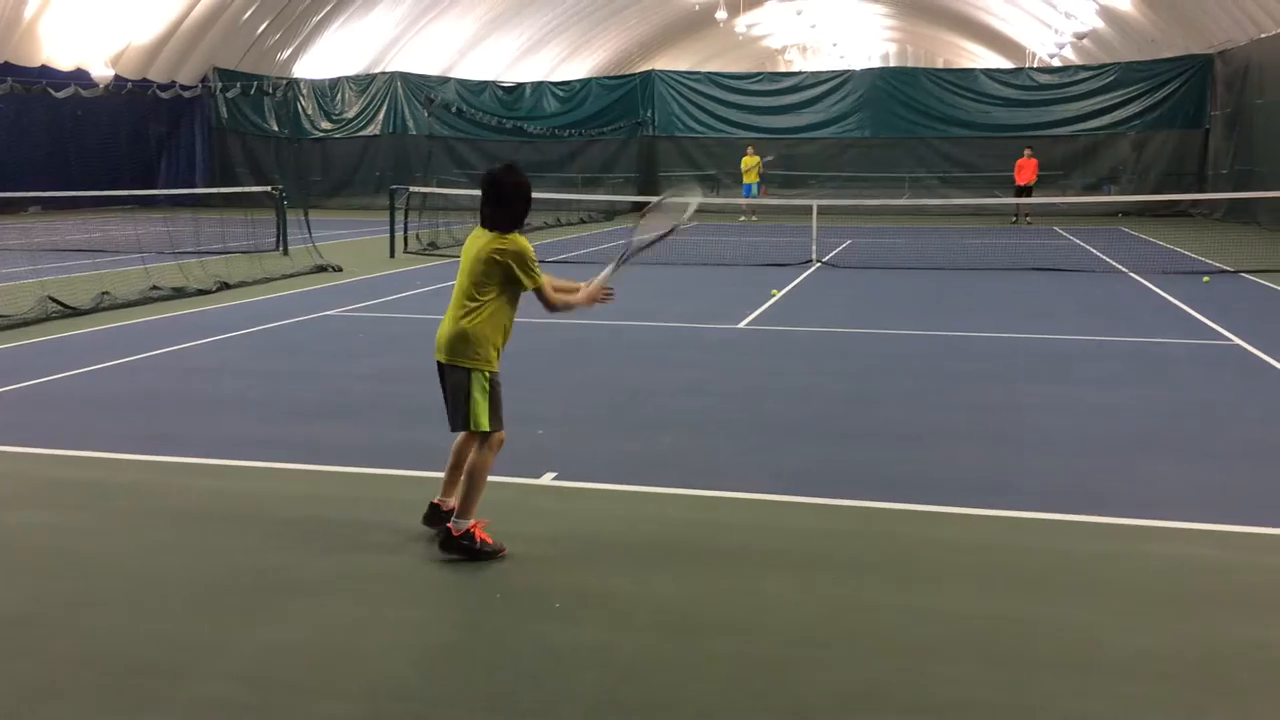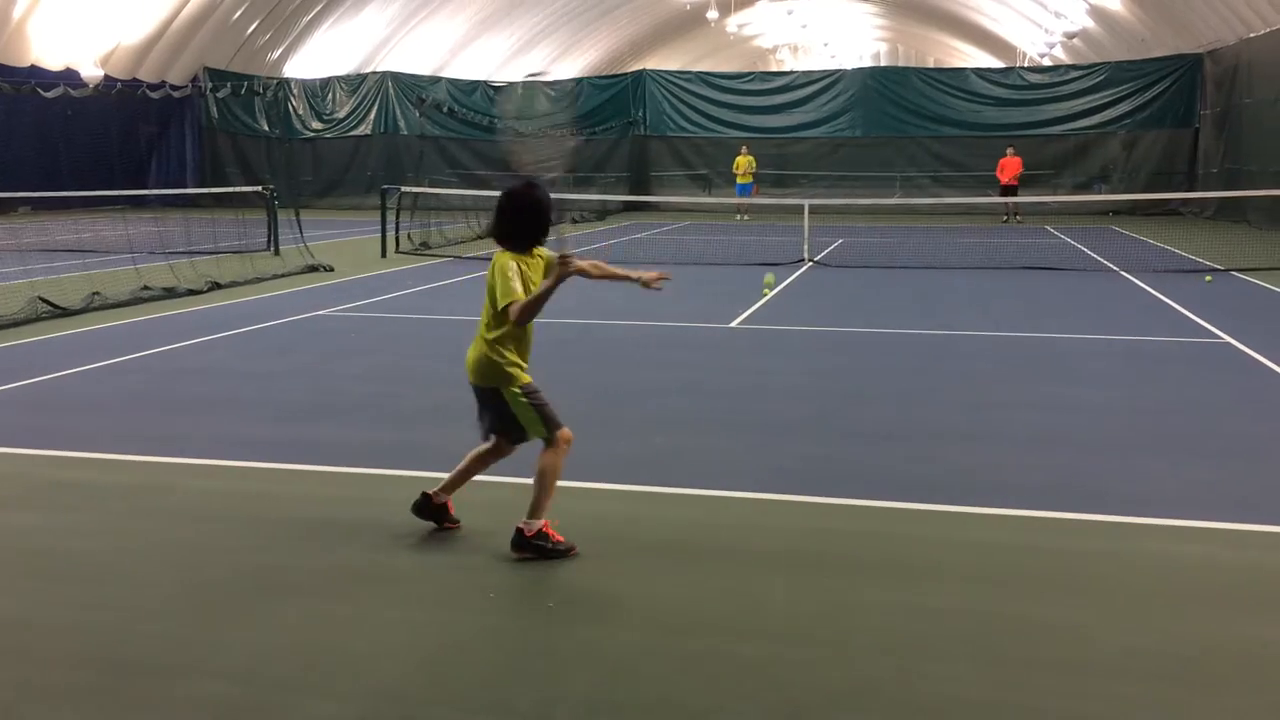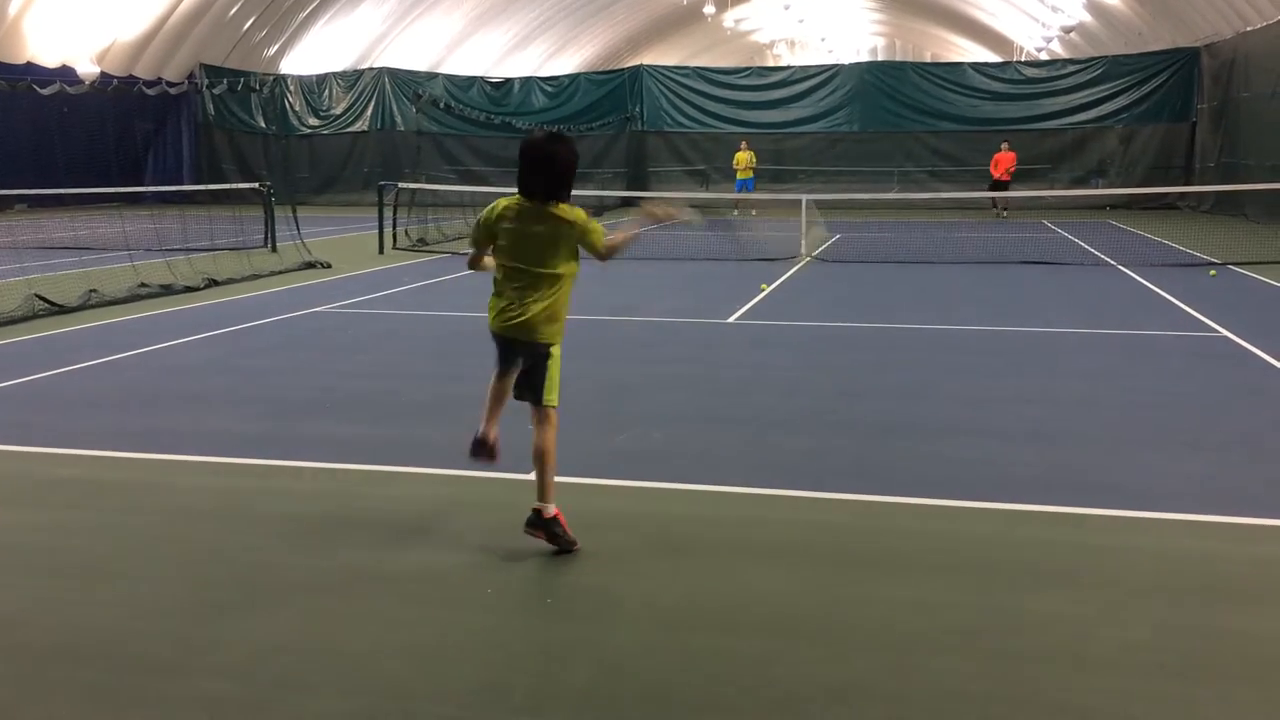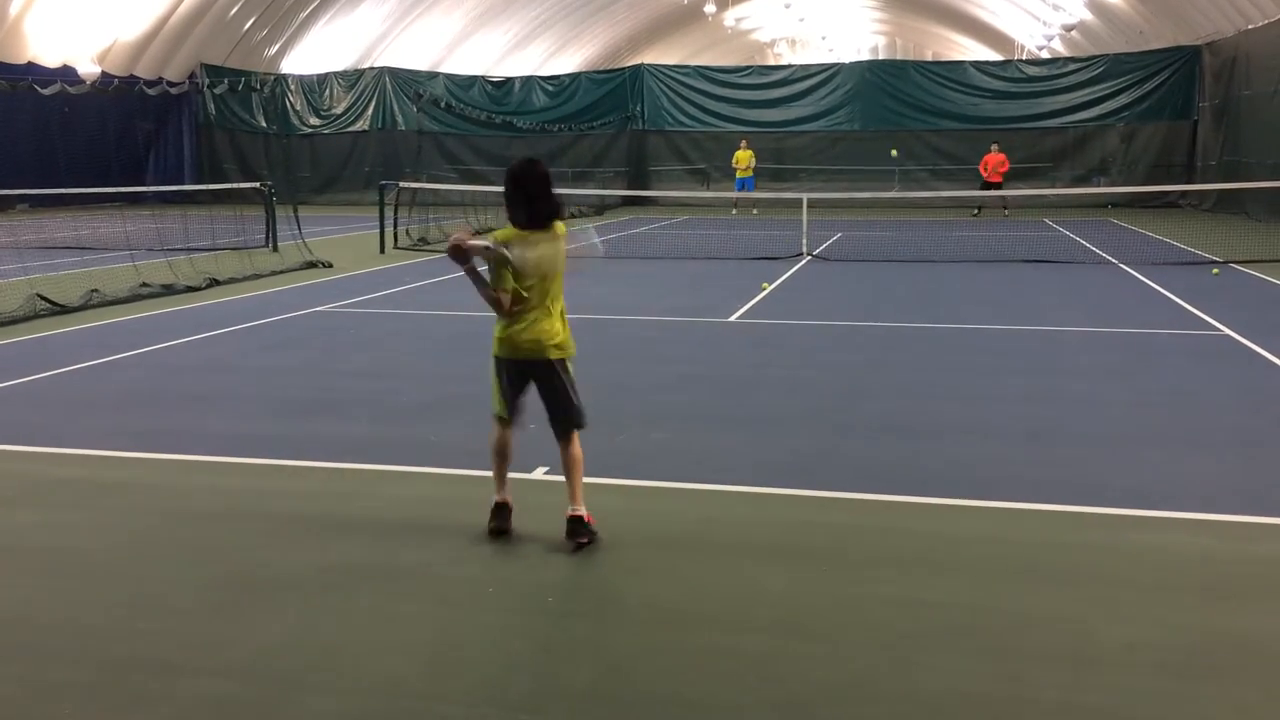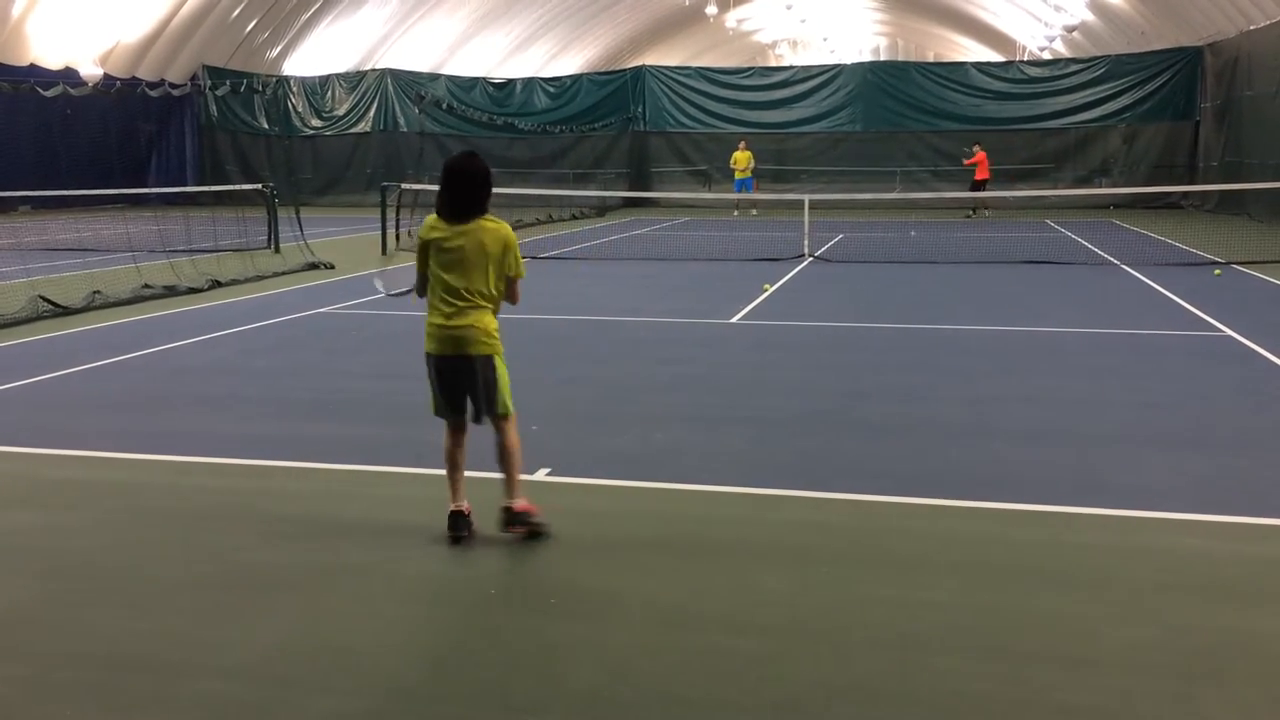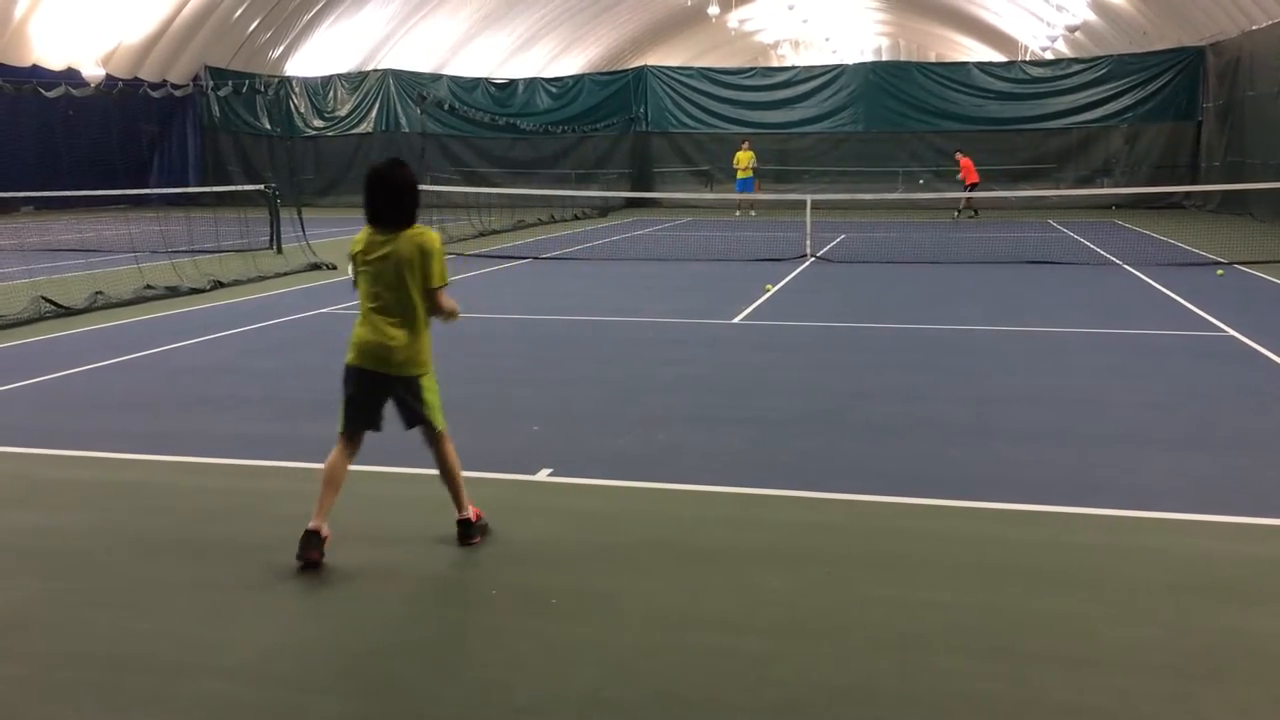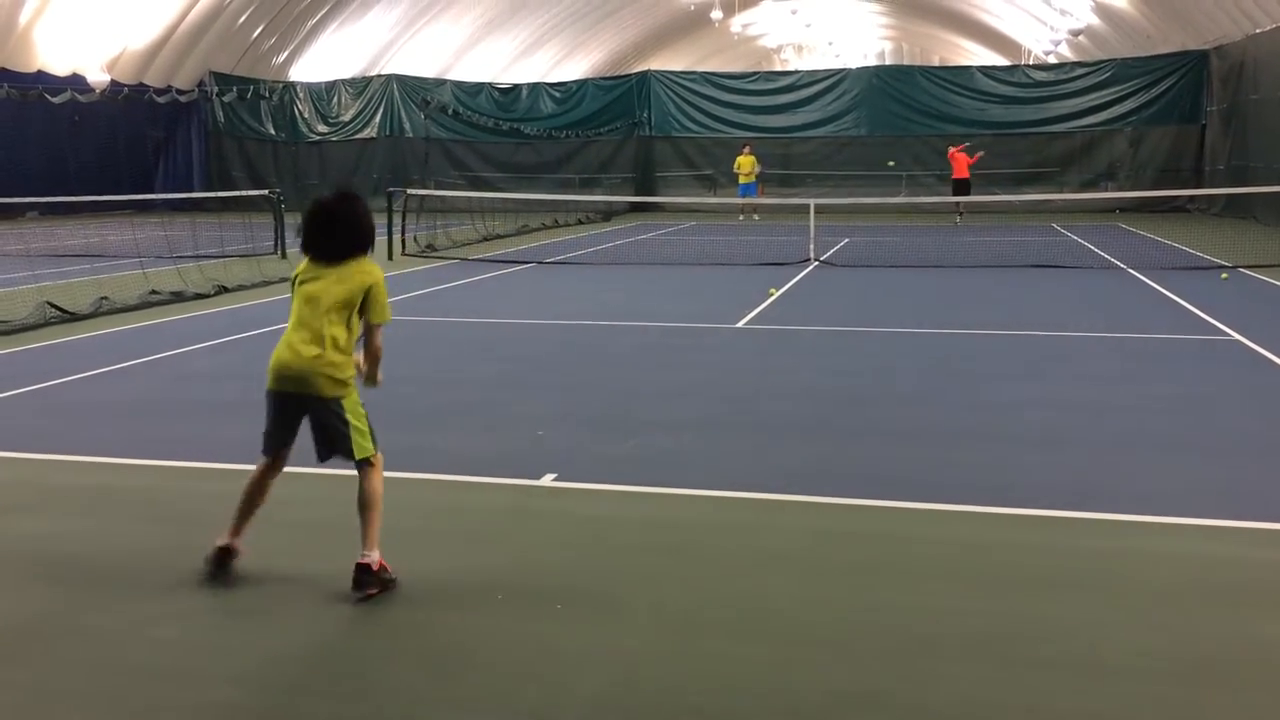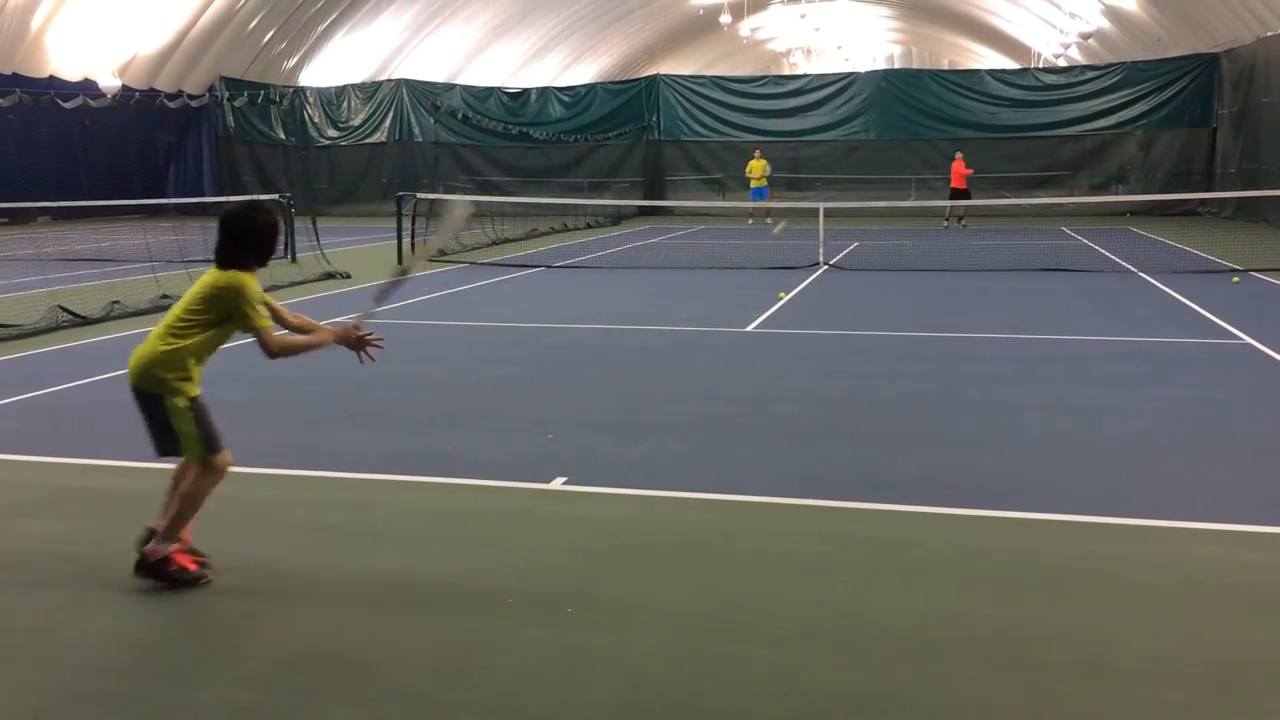
dt=0.4s
person 1, frame 1
left shoulder: (480, 237)
right shoulder: (513, 246)
left elbow: (535, 279)
right elbow: (551, 302)
left wrist: (578, 288)
right wrist: (584, 298)
left hip: (451, 345)
right hip: (473, 351)
left knee: (474, 430)
right knee: (490, 438)
left ankle: (443, 506)
right ankle: (459, 528)
person 1, frame 2
left shoulder: (537, 256)
right shoulder: (507, 263)
left elbow: (590, 268)
right elbow: (519, 318)
left wrist: (635, 277)
right wrist: (554, 282)
left hip: (495, 368)
right hip: (499, 370)
left knee: (501, 444)
right knee: (558, 438)
left ankle: (435, 498)
right ankle: (532, 529)
person 1, frame 3
left shoulder: (502, 210)
right shoulder: (569, 218)
left elbow: (475, 258)
right elbow: (605, 249)
right wrist: (645, 219)
left hip: (502, 319)
right hip: (539, 328)
left knee: (505, 370)
right knee: (544, 418)
left ankle: (485, 434)
right ankle: (544, 512)
person 1, frame 4
left shoulder: (504, 241)
right shoulder: (558, 233)
left elbow: (503, 306)
left wrist: (470, 268)
right wrist: (475, 245)
left hip: (511, 347)
right hip: (551, 347)
left knee: (504, 423)
right knee: (568, 433)
left ankle: (502, 504)
right ankle: (578, 515)
person 1, frame 5
left shoulder: (431, 229)
right shoulder: (500, 233)
left elbow: (422, 289)
right elbow: (512, 297)
left hip: (439, 342)
right hip: (479, 341)
left knee: (455, 426)
right knee: (503, 421)
left ankle: (458, 508)
right ankle: (516, 506)
person 1, frame 6
left shoulder: (361, 243)
right shoulder: (425, 241)
right elbow: (441, 307)
right wrist: (451, 310)
left hip: (363, 354)
right hip: (404, 360)
left knee: (348, 443)
right knee: (438, 437)
left ankle: (314, 531)
right ankle: (467, 517)
person 1, frame 7
left shoulder: (304, 271)
right shoulder: (370, 276)
right elbow: (373, 345)
right wrist: (373, 373)
left hip: (284, 374)
right hip: (327, 382)
left knee: (272, 461)
right knee: (371, 465)
left ankle: (226, 545)
right ankle: (370, 565)
person 1, frame 8
left shoulder: (236, 278)
right shoulder: (237, 283)
left elbow: (286, 319)
right elbow: (274, 346)
left wrist: (346, 334)
right wrist: (332, 337)
left hip: (154, 371)
right hip: (164, 376)
left knee: (199, 453)
right knee: (216, 462)
left ankle: (163, 532)
right ankle: (161, 552)
